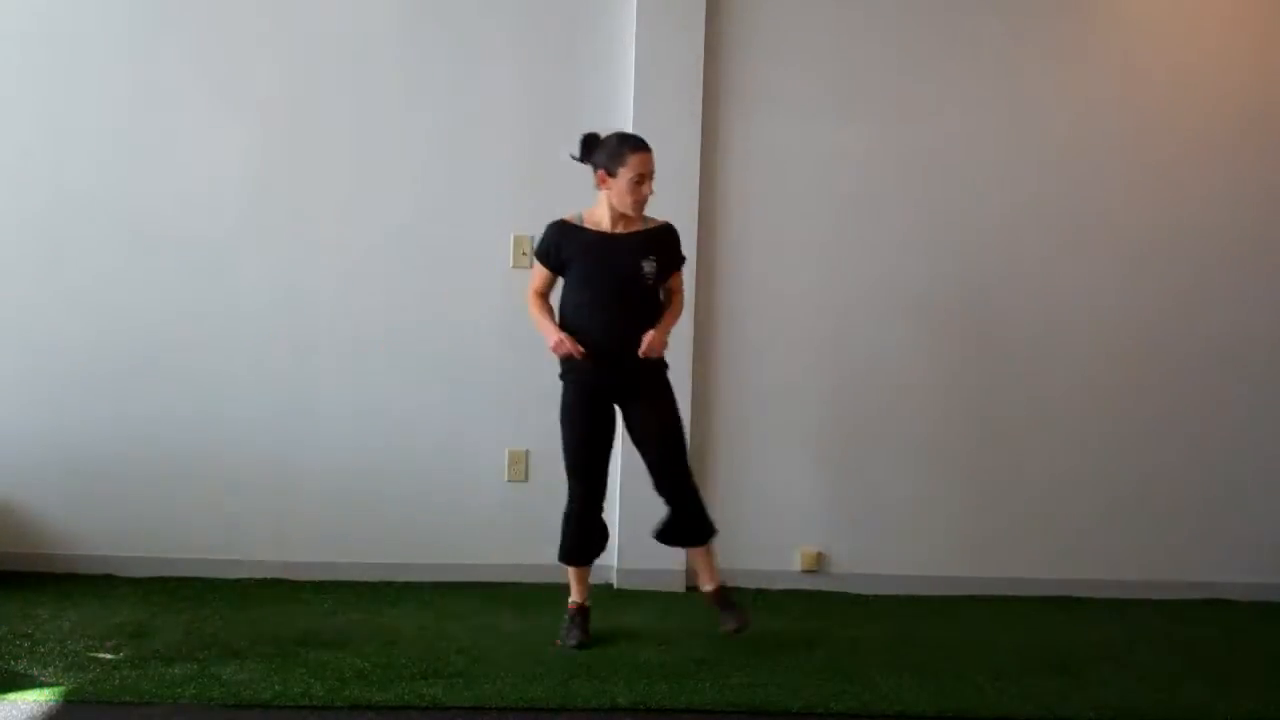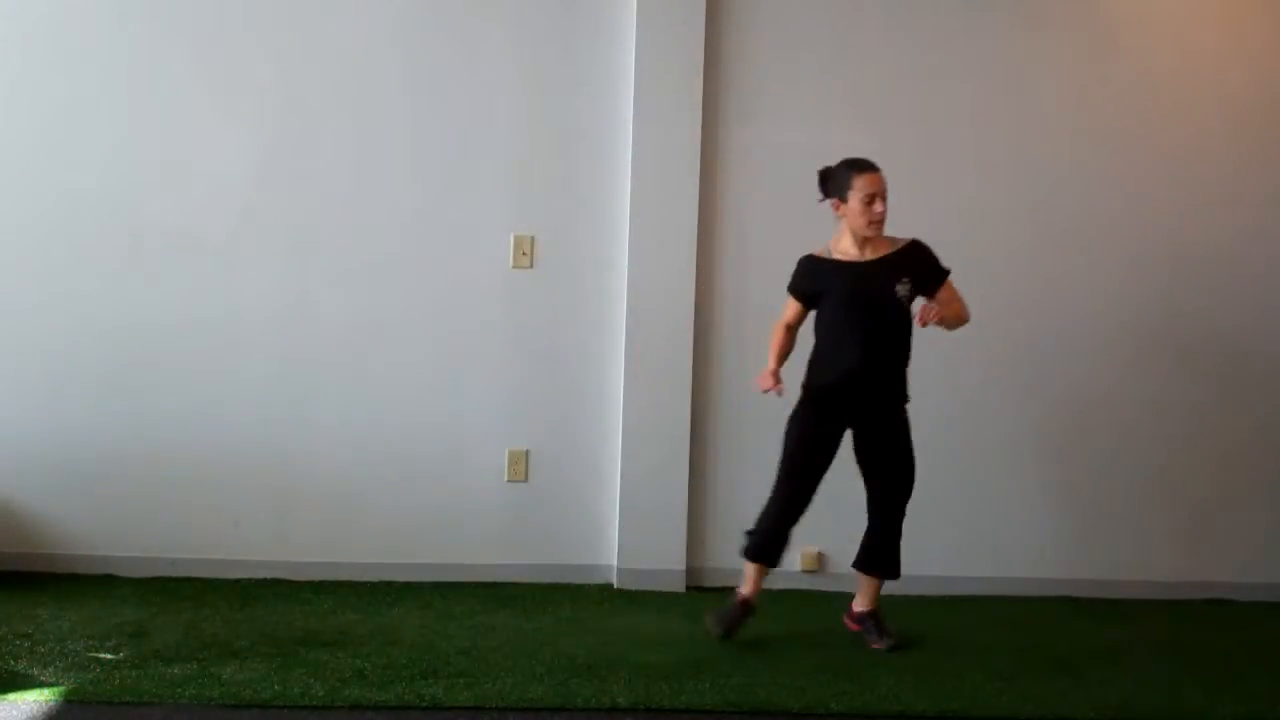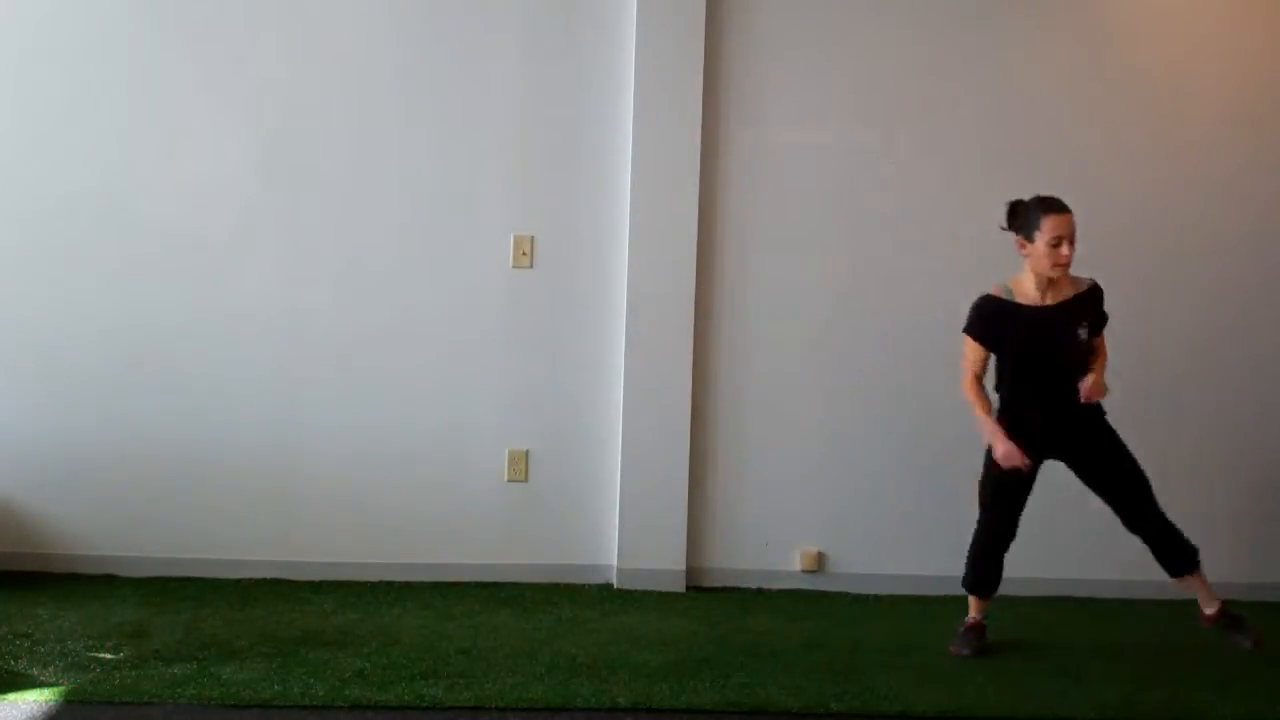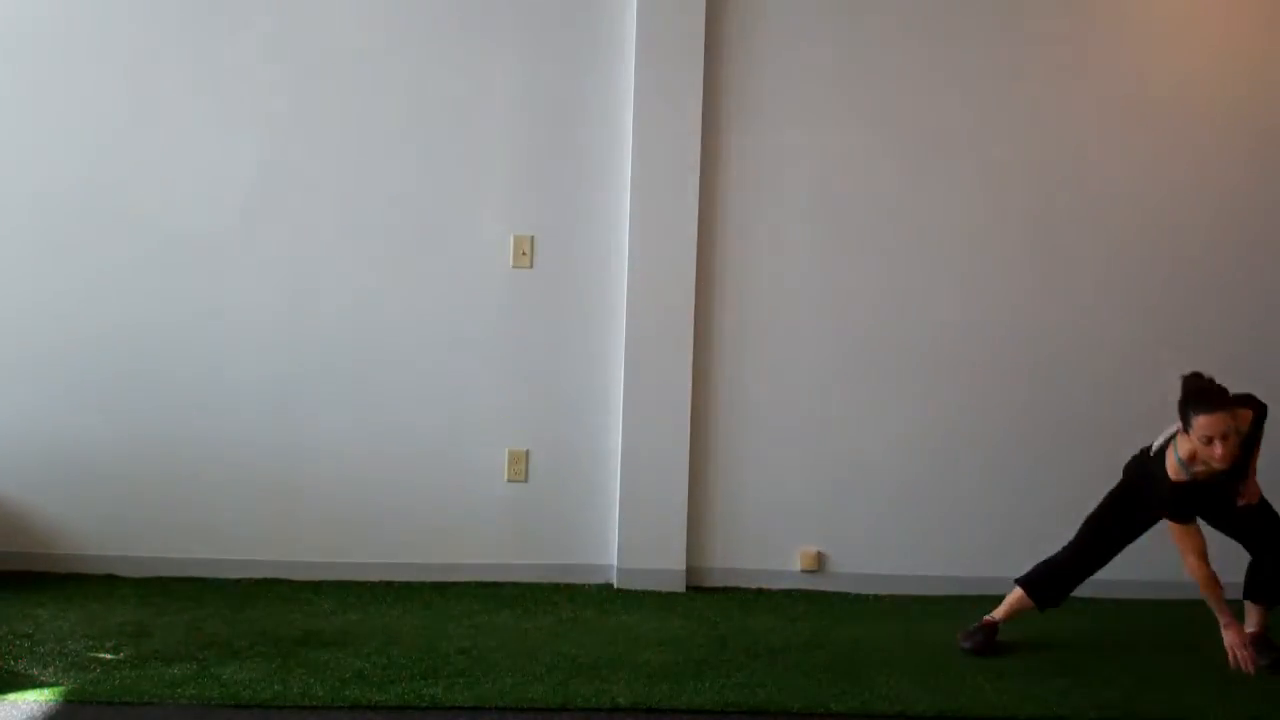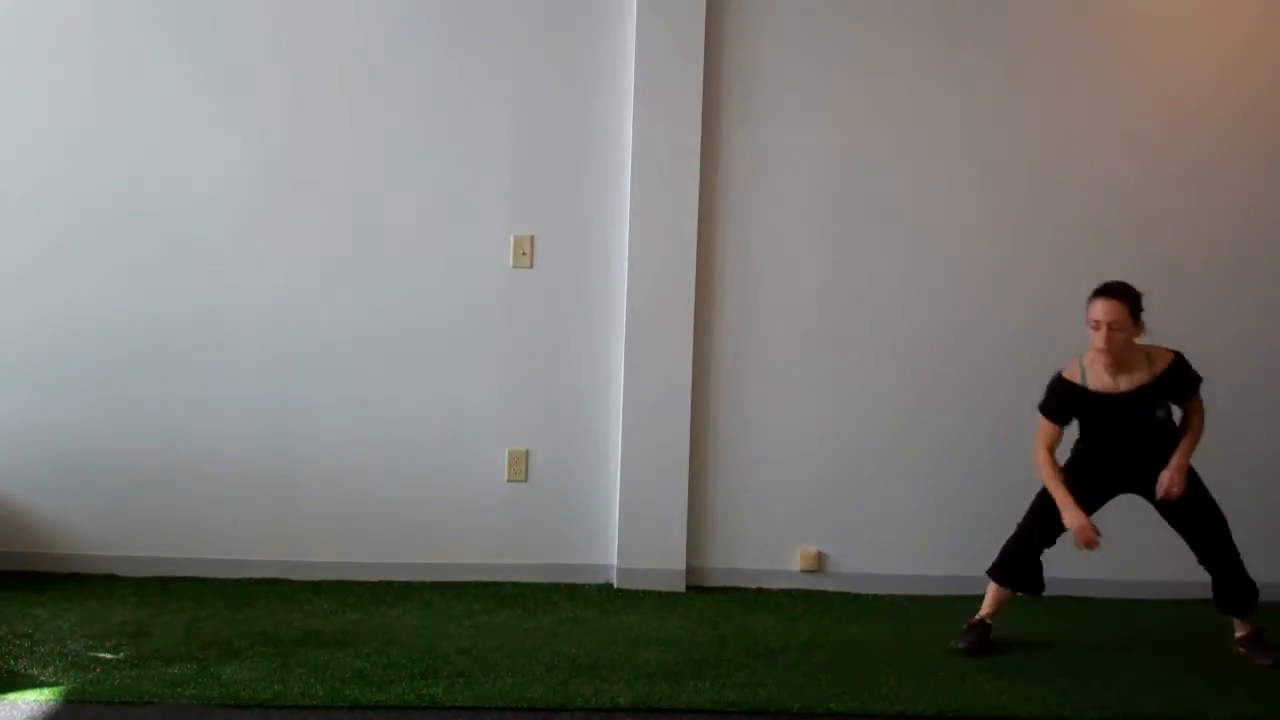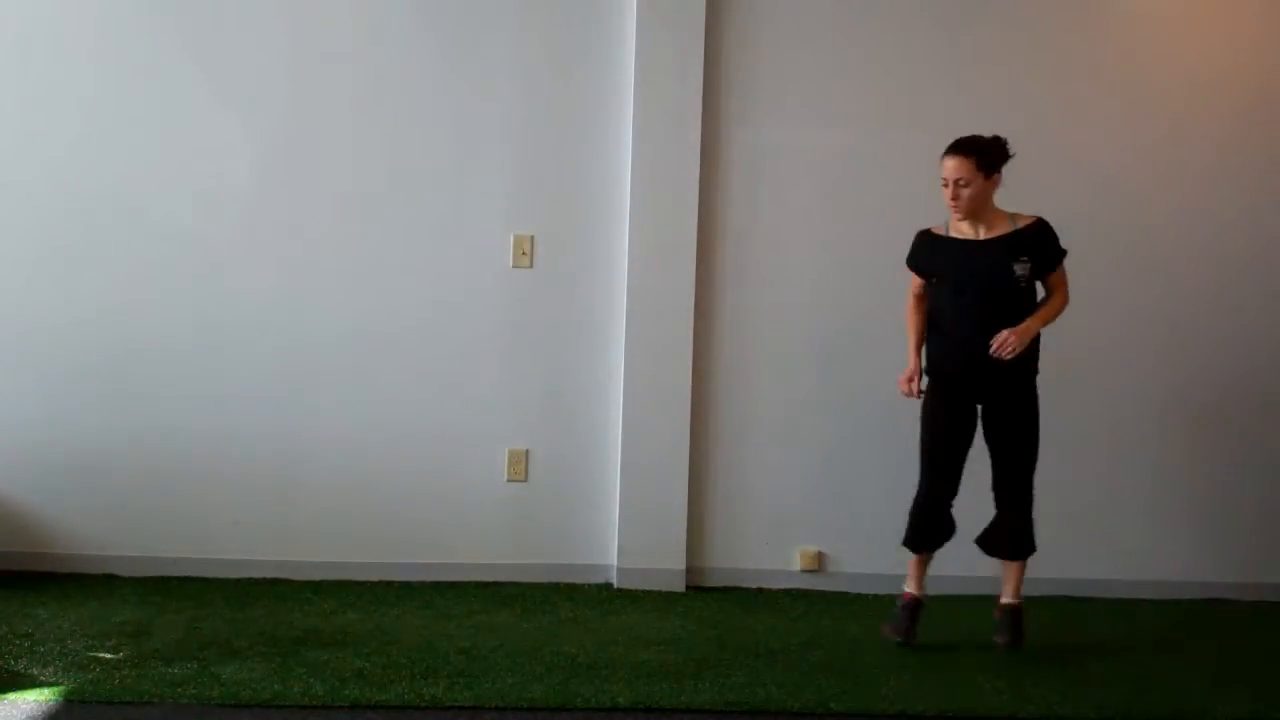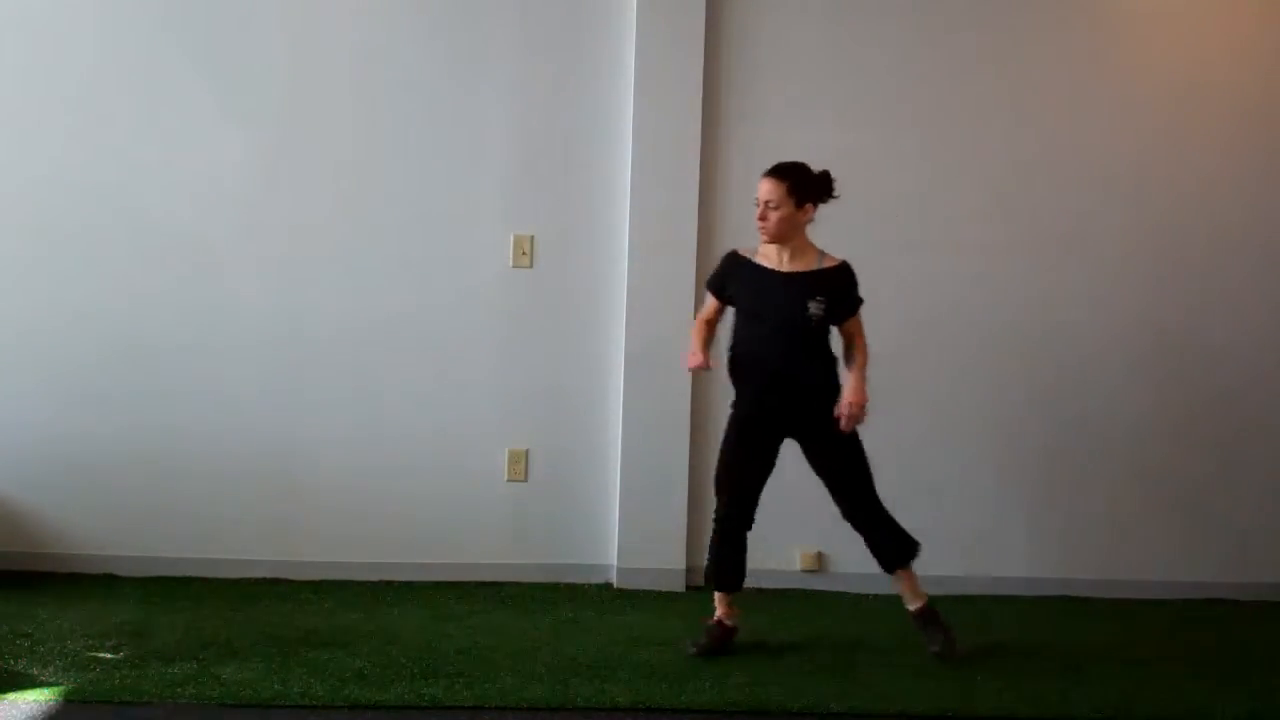
dt=0.4s
person 1, frame 1
left shoulder: (659, 237)
right shoulder: (566, 233)
left elbow: (675, 296)
right elbow: (535, 294)
left wrist: (663, 329)
right wrist: (552, 331)
left hip: (643, 375)
right hip: (583, 378)
left knee: (674, 478)
right knee: (586, 489)
left ankle: (712, 586)
right ankle: (578, 603)
person 1, frame 2
left shoulder: (911, 256)
right shoulder: (816, 267)
left elbow: (959, 312)
right elbow: (787, 324)
left wrist: (936, 314)
right wrist: (771, 367)
left hip: (884, 401)
right hip: (824, 397)
left knee: (889, 502)
right knee: (789, 498)
left ankle: (864, 608)
right ankle: (746, 595)
person 1, frame 3
left shoulder: (1086, 295)
right shoulder: (995, 308)
right elbow: (970, 380)
left wrist: (1096, 374)
right wrist: (995, 435)
left hip: (1083, 422)
right hip: (1019, 430)
left knee: (1143, 514)
right knee: (994, 526)
left ankle: (1212, 609)
right ankle: (974, 619)
person 1, frame 4
left shoulder: (1250, 417)
right shoulder: (1174, 475)
right elbow: (1195, 560)
left wrist: (1249, 475)
right wrist: (1227, 623)
right hip: (1147, 490)
left knee: (1267, 541)
right knee: (1082, 555)
left ankle: (1255, 632)
right ankle: (992, 622)
person 1, frame 5
left shoulder: (1170, 367)
right shoulder: (1071, 383)
left elbow: (1194, 412)
right elbow: (1044, 452)
left wrist: (1179, 463)
right wrist: (1069, 509)
left hip: (1156, 464)
right hip: (1093, 464)
left knee: (1217, 546)
right knee: (1032, 534)
left ankle: (1245, 633)
right ankle: (983, 620)
person 1, frame 6
left shoulder: (1033, 234)
right shoulder: (933, 243)
left elbow: (1059, 293)
right elbow: (916, 298)
left wrist: (1026, 329)
right wrist: (914, 357)
left hip: (1013, 379)
right hip: (952, 375)
left knee: (1014, 488)
right knee: (936, 483)
left ankle: (1010, 603)
right ankle: (912, 595)
person 1, frame 7
left shoulder: (834, 274)
right shoulder: (739, 267)
left elbow: (855, 339)
right elbow: (705, 319)
left wrist: (856, 384)
right wrist: (698, 350)
left hip: (820, 406)
right hip: (757, 405)
left knee: (864, 509)
right knee: (732, 508)
left ankle: (920, 607)
right ankle: (723, 619)
